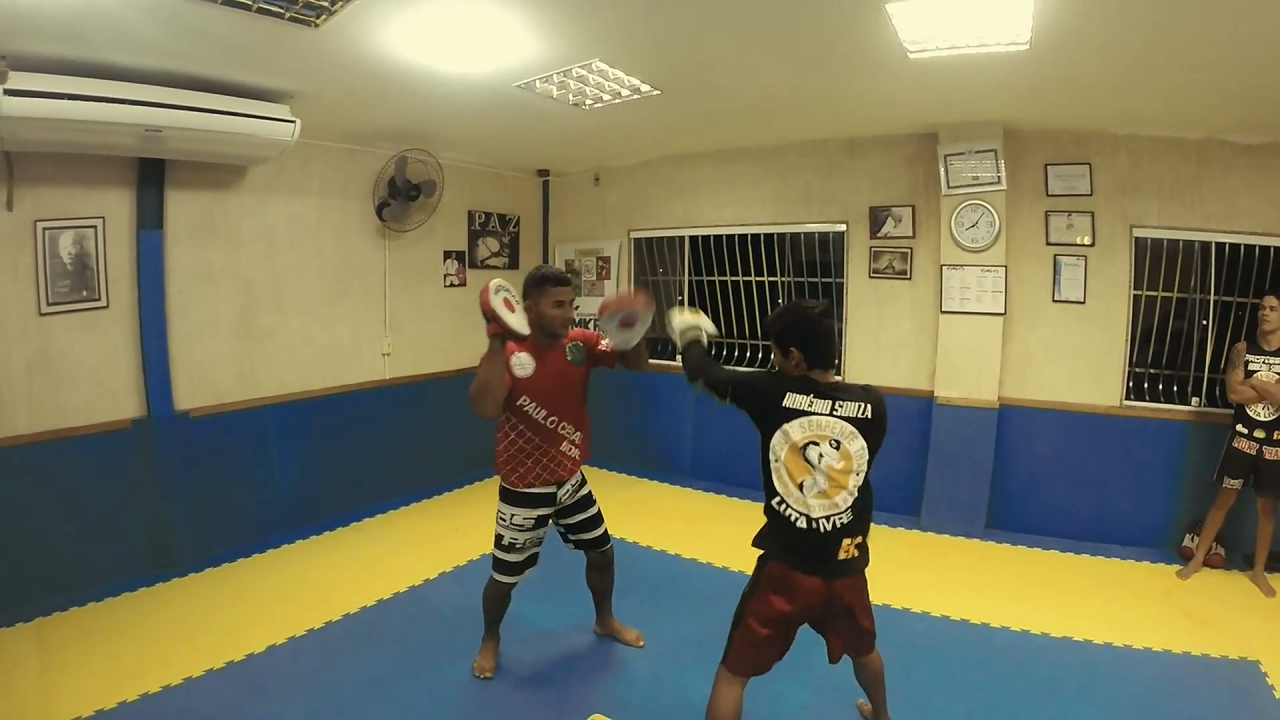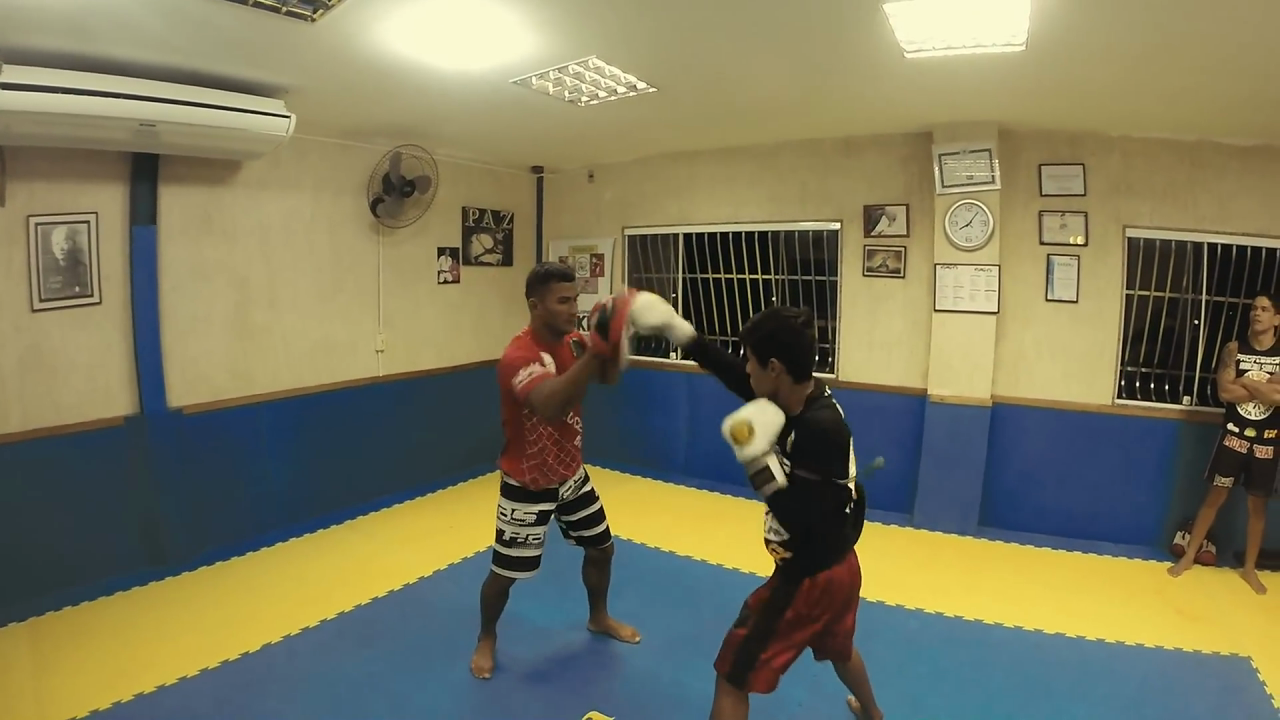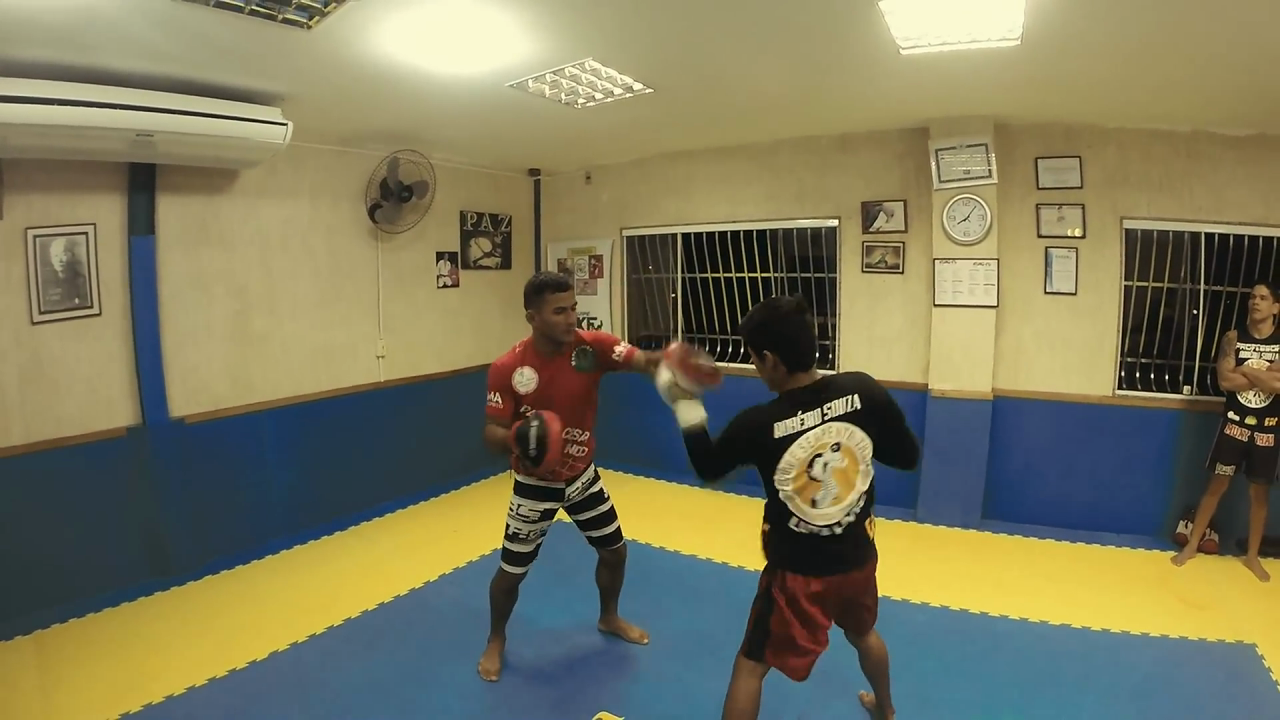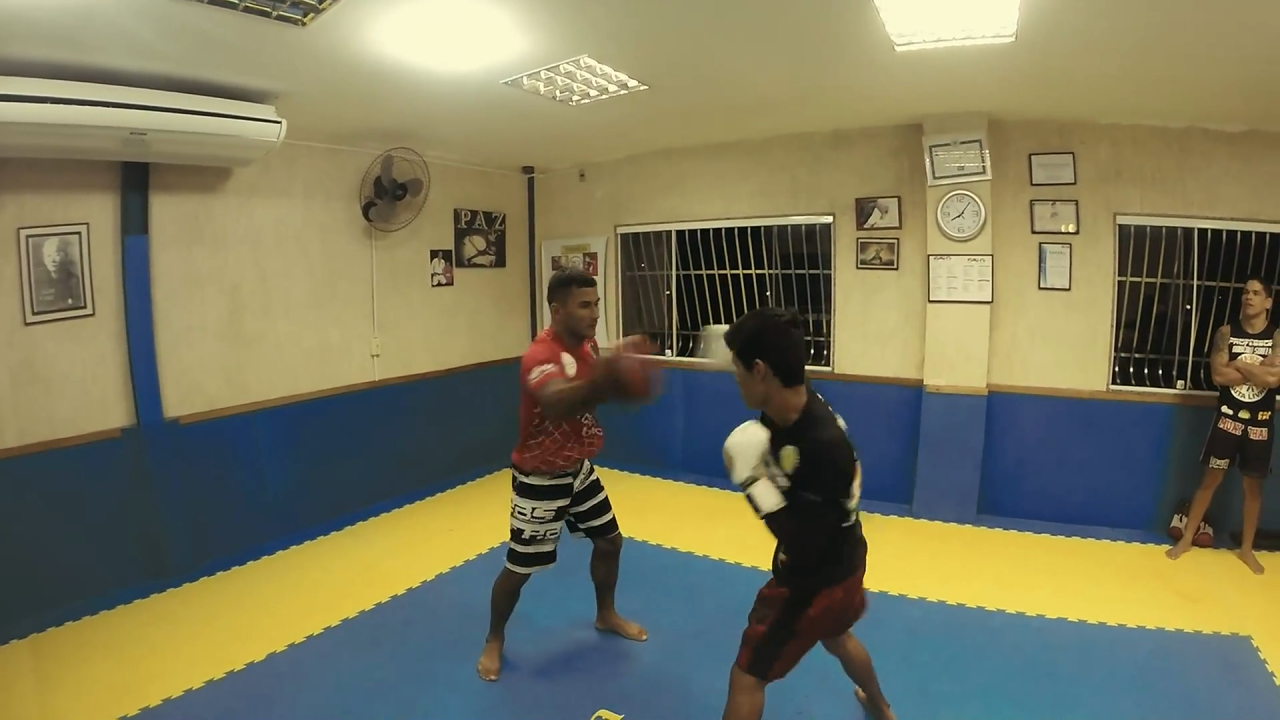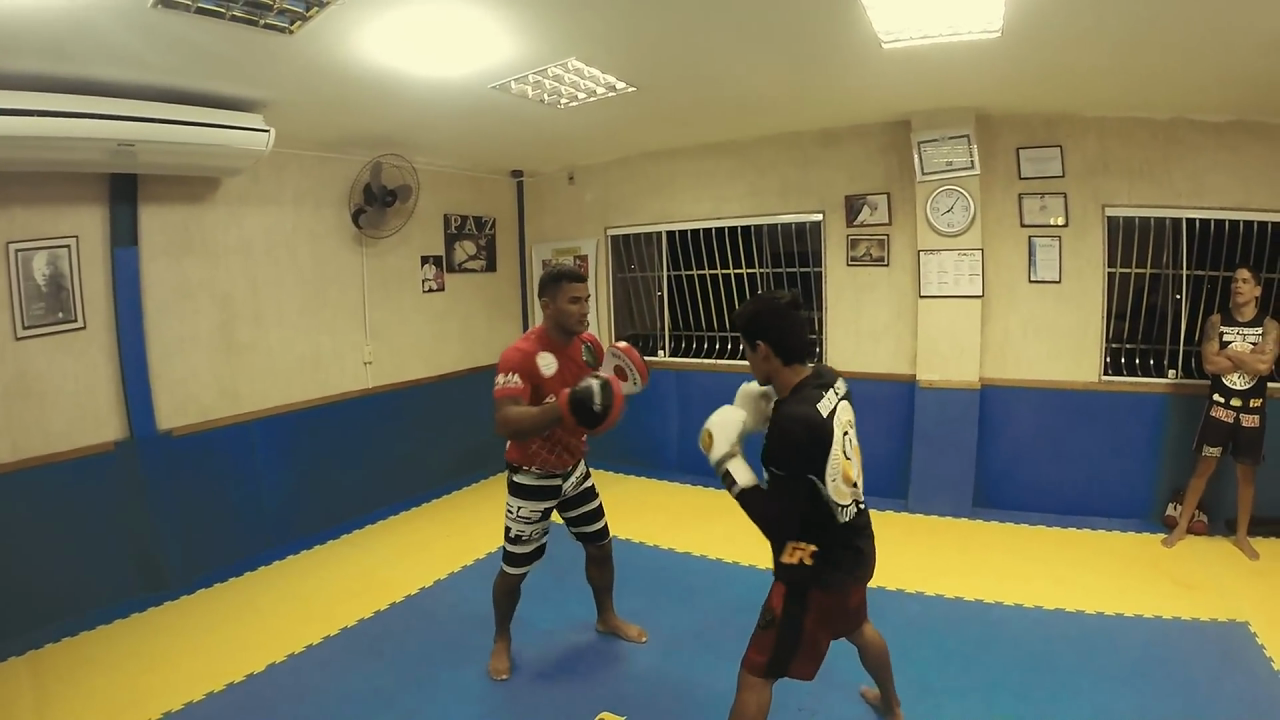
dt=0.2s
person 1, frame 1
left shoulder: (773, 392)
right shoulder: (871, 404)
left elbow: (704, 372)
left wrist: (690, 333)
left hip: (786, 567)
right hip: (844, 565)
left knee: (733, 672)
right knee: (862, 647)
person 1, frame 2
left shoulder: (822, 428)
right shoulder: (809, 392)
left elbow: (808, 525)
right elbow: (740, 381)
left wrist: (758, 460)
right wrist: (677, 329)
left hip: (812, 575)
right hip: (835, 564)
left knee: (732, 678)
right knee: (839, 648)
person 1, frame 3
left shoulder: (758, 426)
right shoulder: (862, 390)
left elbow: (708, 467)
right elbow: (907, 456)
left wrist: (685, 404)
left hip: (801, 570)
right hip: (858, 556)
left knee: (750, 666)
right knee: (863, 632)
person 1, frame 4
left shoulder: (815, 449)
right shoulder: (788, 412)
left elbow: (807, 552)
left wrist: (753, 480)
left hip: (815, 579)
right hip: (844, 560)
left knee: (749, 673)
right knee: (835, 633)
person 1, frame 5
left shoulder: (798, 422)
right shoulder: (827, 383)
left elbow: (777, 527)
left wrist: (726, 459)
right wrist: (767, 411)
left hip: (819, 570)
right hip: (853, 551)
left knee: (756, 672)
right knee: (856, 626)
person 2, frame 1
left shoulder: (581, 343)
right shoulder: (507, 355)
left elbow: (635, 364)
right elbow: (485, 408)
right wrist: (497, 340)
left hip: (570, 479)
right hip: (524, 489)
left knee: (602, 552)
right knee: (505, 576)
left ankle: (605, 621)
right ankle: (490, 640)
person 2, frame 2
left shoulder: (576, 340)
right shoulder: (518, 354)
left elbow: (608, 376)
right elbow: (549, 404)
left wrist: (610, 349)
right wrist: (595, 353)
left hip: (572, 474)
right hip: (527, 484)
left knee: (601, 548)
right knee: (506, 572)
left ankle: (599, 618)
right ankle: (486, 638)
person 2, frame 3
left shoulder: (592, 345)
right shoulder: (507, 368)
left elbow: (641, 360)
right elbow: (492, 434)
left wrist: (668, 358)
right wrist: (517, 440)
left hip: (582, 474)
right hip: (535, 482)
left knee: (615, 550)
right knee: (511, 570)
left ankle: (609, 618)
right ankle: (495, 640)
person 2, frame 4
left shoulder: (588, 342)
right shoulder: (540, 355)
right elbow: (553, 402)
left wrist: (618, 375)
right wrist: (598, 377)
left hip: (578, 467)
right hip: (539, 478)
left knee: (609, 540)
right knee: (519, 568)
left ankle: (606, 614)
right ankle: (494, 639)
person 2, frame 5
left shoulder: (589, 343)
right shoulder: (520, 355)
left elbow: (592, 402)
right elbow: (506, 422)
left wrist: (615, 384)
right wrist: (562, 407)
left hip: (573, 470)
right hip: (532, 477)
left knee: (600, 546)
right knee: (515, 567)
left ankle: (606, 617)
right ankle: (502, 639)
person 3, frame 1
right shoulder: (1242, 350)
right elbow: (1234, 393)
left wrist: (1255, 383)
right hip: (1243, 437)
right knee: (1224, 499)
right ankle: (1198, 558)
person 3, frame 2
right shoulder: (1234, 349)
right elbow: (1225, 392)
left wrist: (1245, 381)
right hip: (1234, 435)
right knee: (1214, 497)
left ankle: (1249, 568)
right ankle: (1189, 556)
person 3, frame 3
right shoulder: (1233, 338)
right elbow: (1225, 380)
left wrist: (1246, 370)
right hip: (1234, 424)
right knee: (1216, 486)
left ankle: (1252, 555)
right ankle: (1192, 544)
person 3, frame 4
right shoulder: (1226, 332)
right elbow: (1218, 375)
left wrist: (1239, 364)
right hip: (1228, 418)
left knee: (1253, 486)
right knee: (1210, 479)
left ankle: (1247, 548)
right ankle: (1186, 538)
person 3, frame 5
right shoulder: (1216, 322)
right elbow: (1210, 364)
left wrist: (1230, 353)
right wrist: (1250, 357)
left hip: (1252, 411)
right hip: (1220, 406)
left knee: (1246, 473)
right knee: (1203, 467)
left ankle: (1241, 535)
right ankle: (1181, 526)
